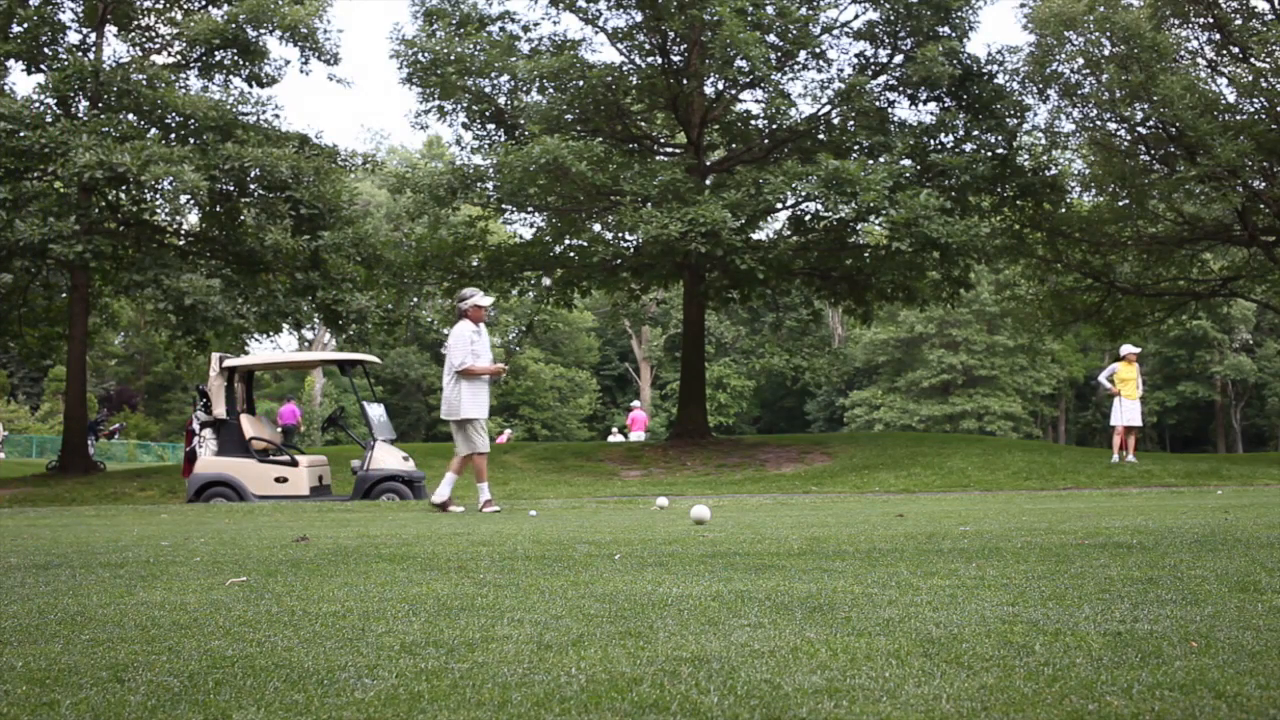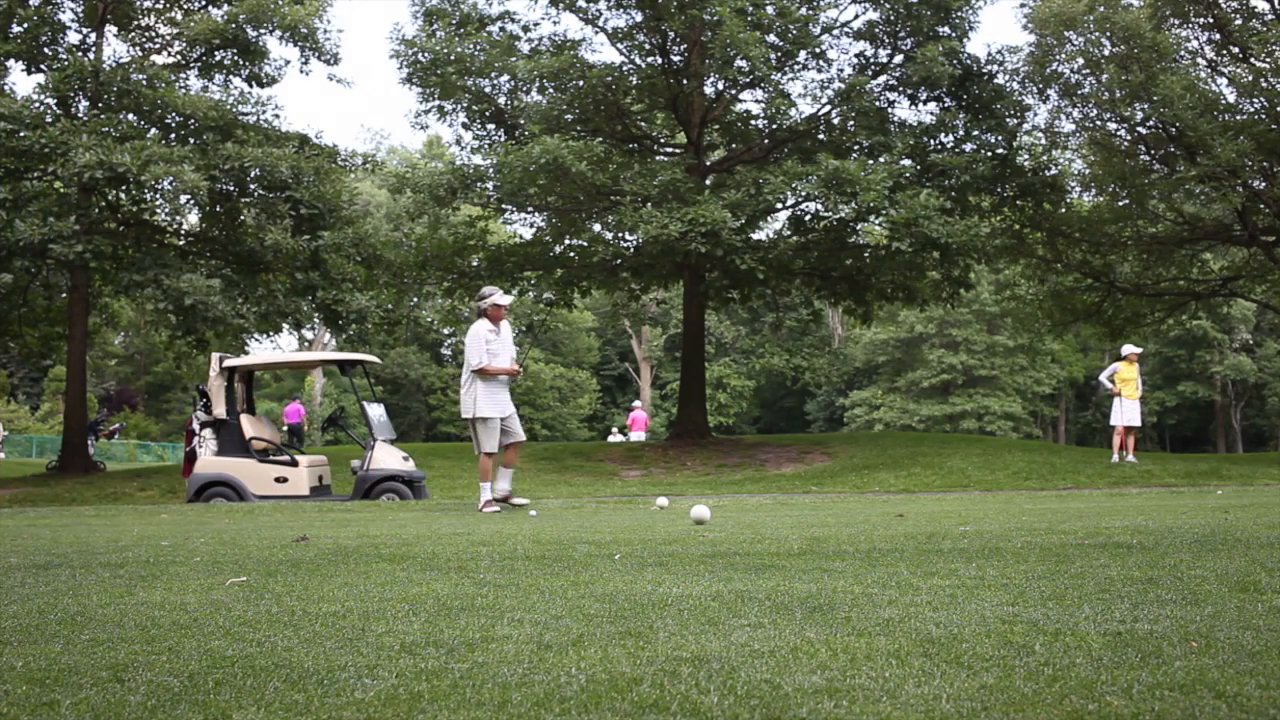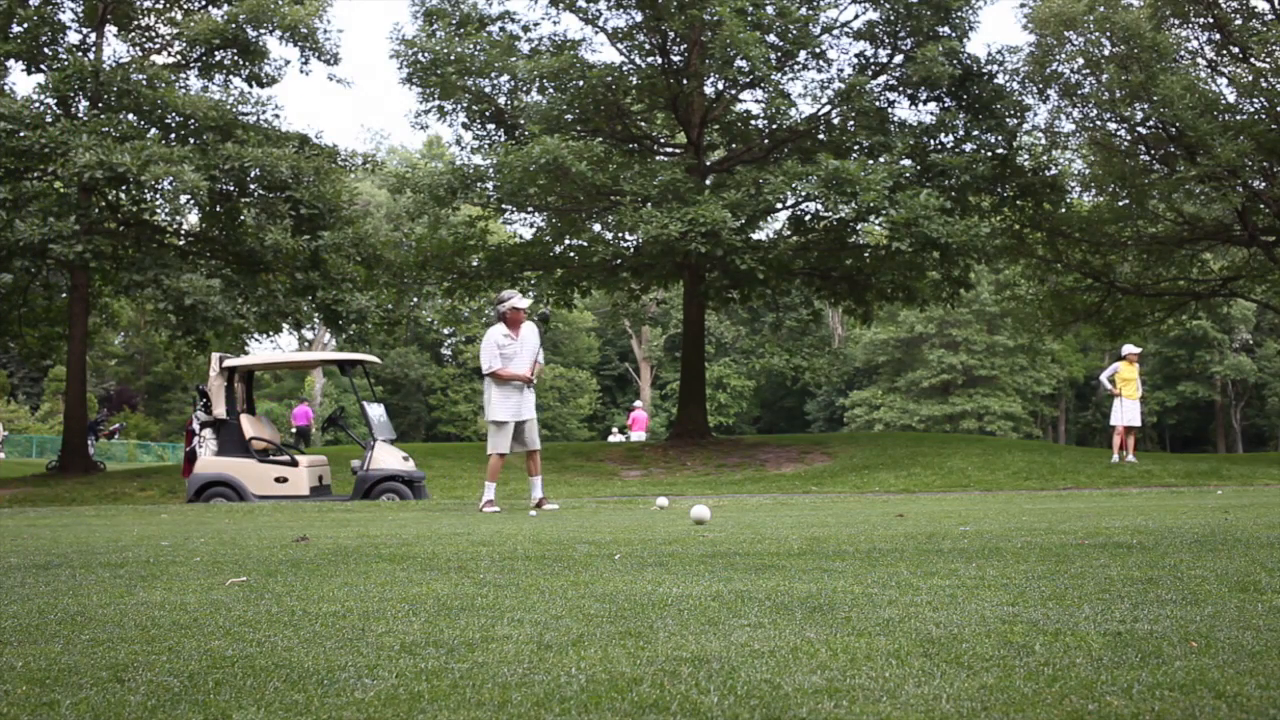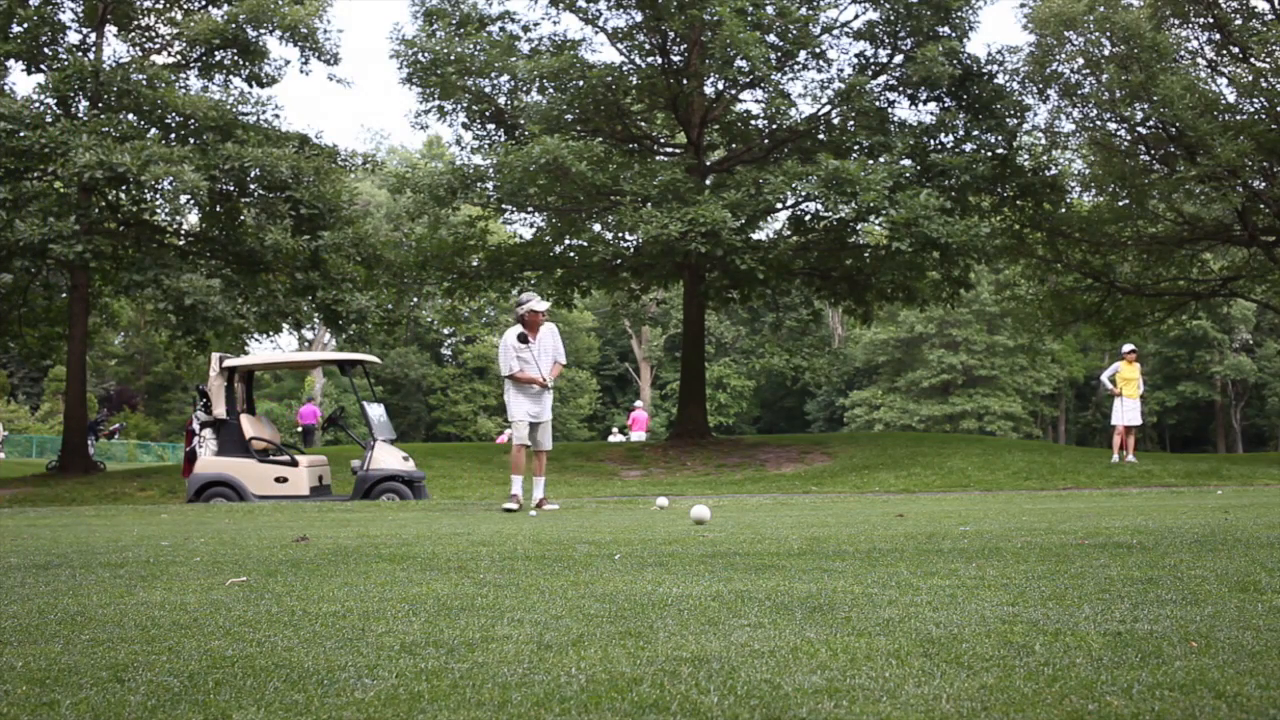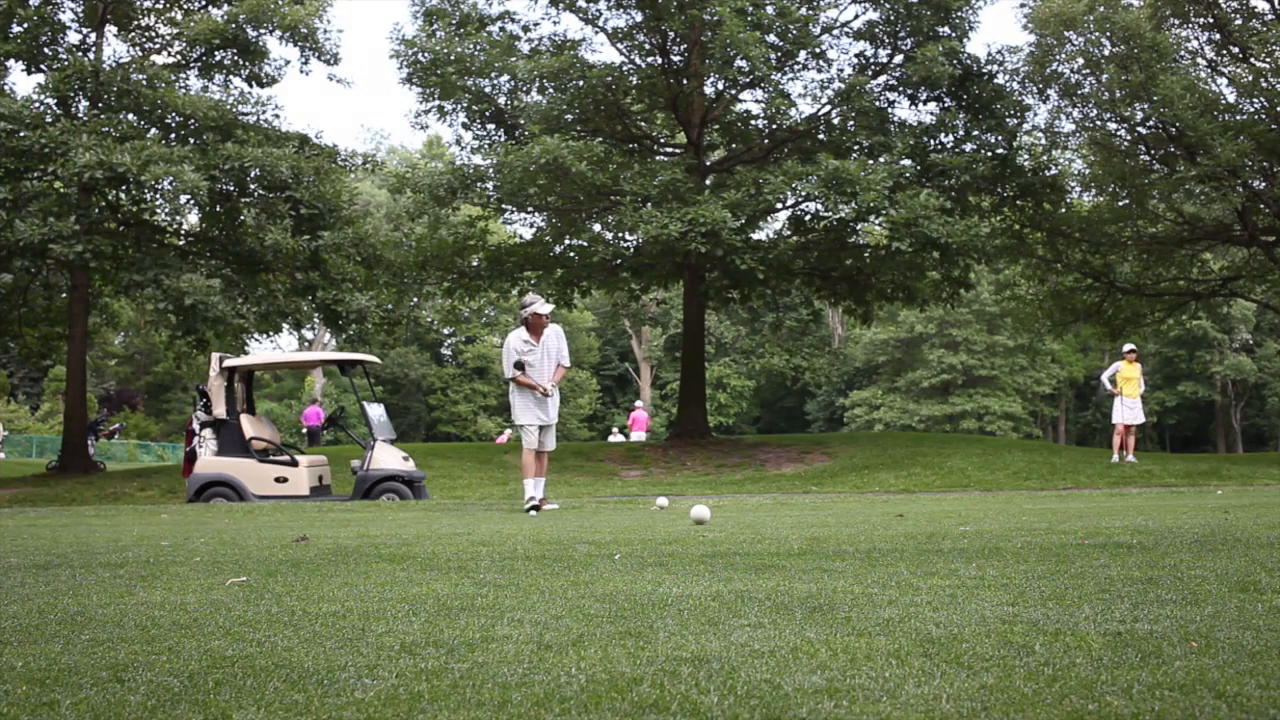
dt=0.3s
person 1, frame 1
left shoulder: (481, 329)
right shoulder: (461, 332)
left elbow: (484, 361)
right elbow: (462, 367)
left wrist: (494, 369)
right wrist: (490, 370)
left hip: (475, 400)
right hip: (464, 401)
left knee: (466, 451)
right knee: (479, 450)
left ankle: (442, 495)
right ankle: (485, 498)
person 1, frame 2
left shoulder: (505, 326)
right shoulder: (478, 331)
left elbow: (512, 355)
right elbow: (479, 366)
left wrist: (513, 368)
right wrist: (505, 371)
left hip: (502, 396)
right hip: (482, 399)
left knee: (515, 440)
right knee: (488, 450)
left ankle: (502, 489)
right ankle: (486, 498)
person 1, frame 3
left shoulder: (531, 329)
right shoulder: (493, 335)
left elbow: (538, 358)
right elbow: (492, 370)
left wrist: (532, 374)
right wrist: (519, 377)
left hip: (525, 400)
right hip: (501, 402)
left knee: (533, 448)
right knee: (499, 451)
left ankle: (537, 497)
right ankle: (488, 498)
person 1, frame 4
left shoulder: (551, 330)
right shoulder: (510, 337)
left elbow: (560, 360)
right elbow: (510, 372)
left wrist: (550, 378)
right wrist: (535, 380)
left hip: (543, 399)
right hip: (519, 398)
left knee: (542, 448)
right knee: (520, 443)
left ankle: (538, 496)
right ankle: (515, 493)
person 1, frame 5
left shoulder: (556, 332)
right shoulder: (514, 340)
left elbow: (564, 363)
right elbow: (513, 375)
left wrist: (552, 384)
right wrist: (537, 386)
left hip: (549, 402)
right hip: (525, 402)
left knee: (544, 449)
right knee: (530, 447)
left ankle: (539, 496)
right ankle: (530, 496)
